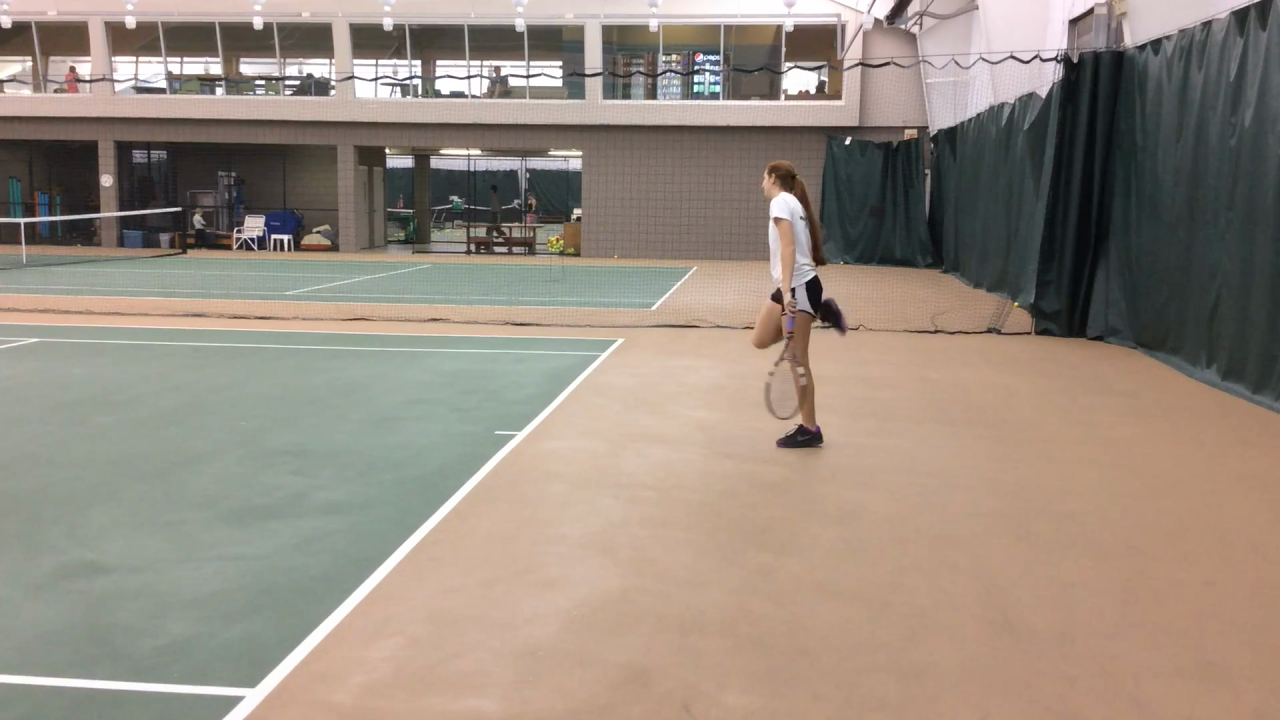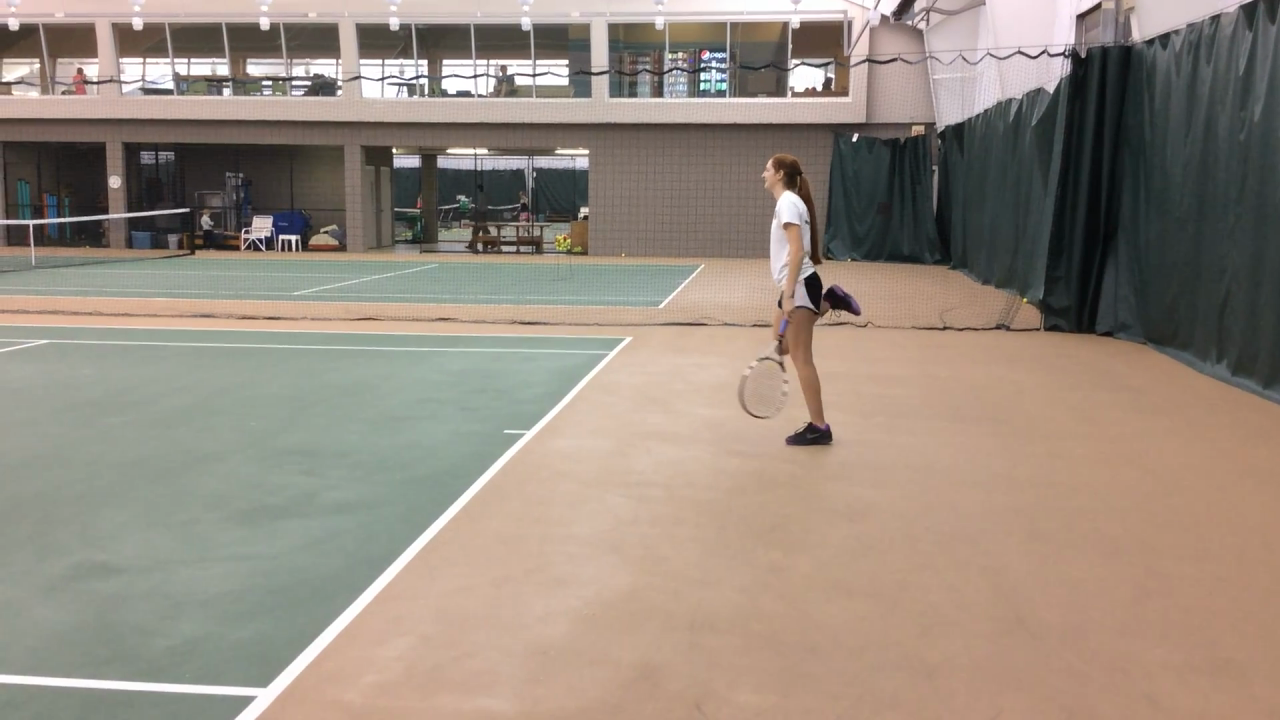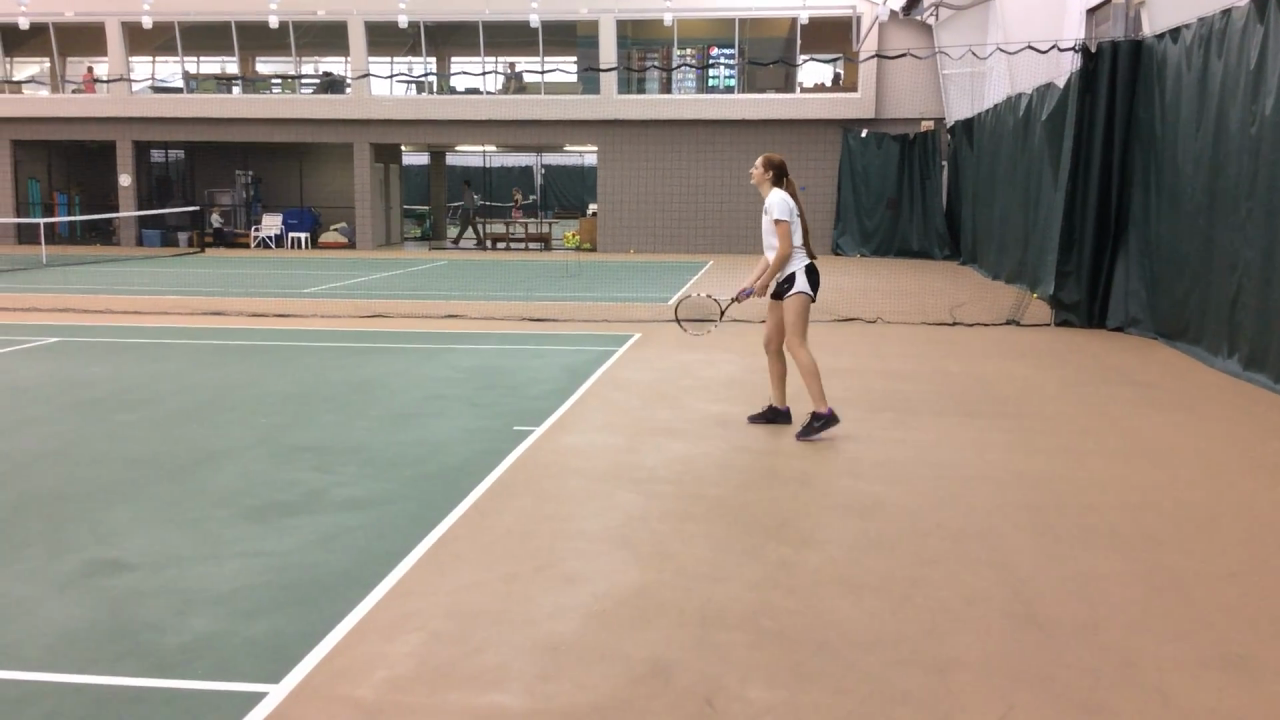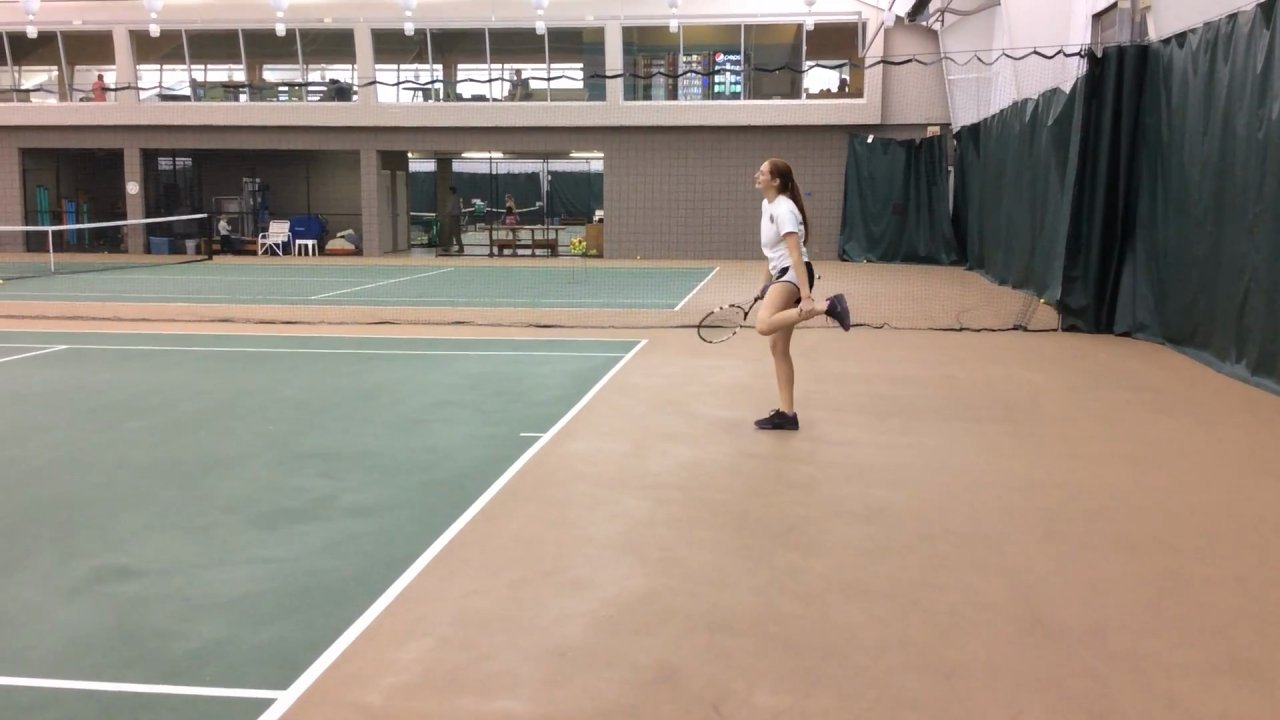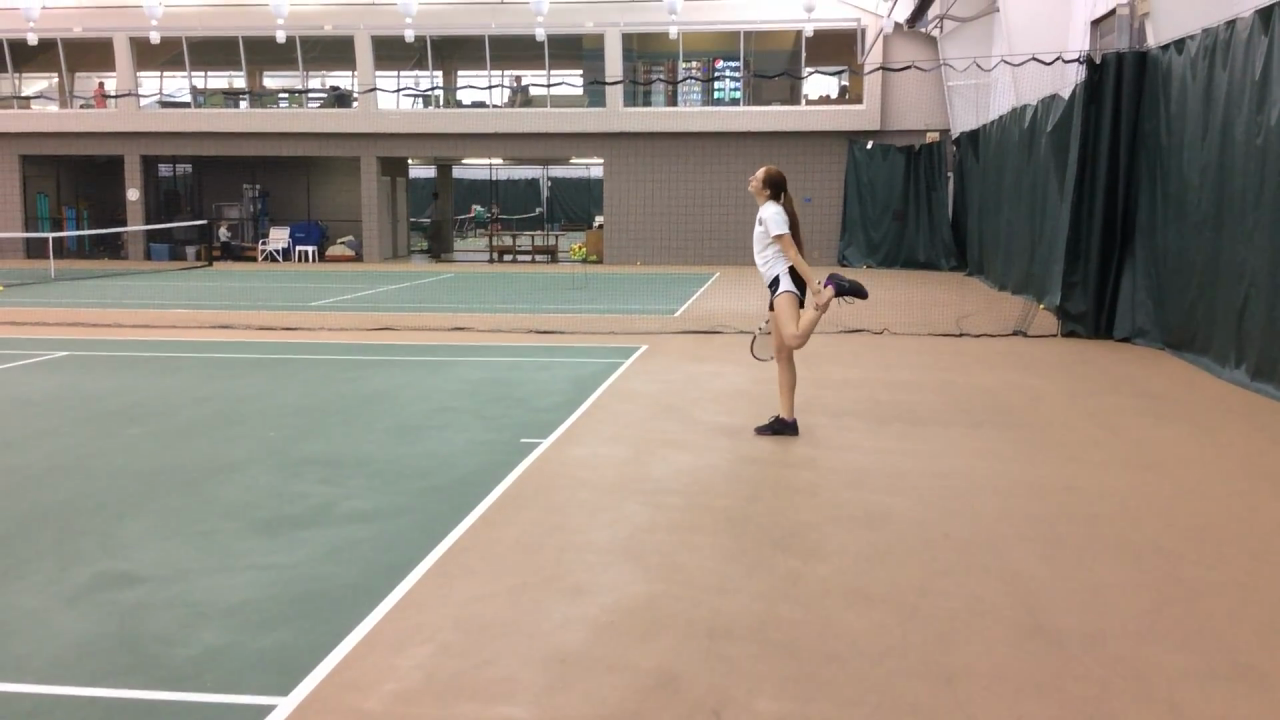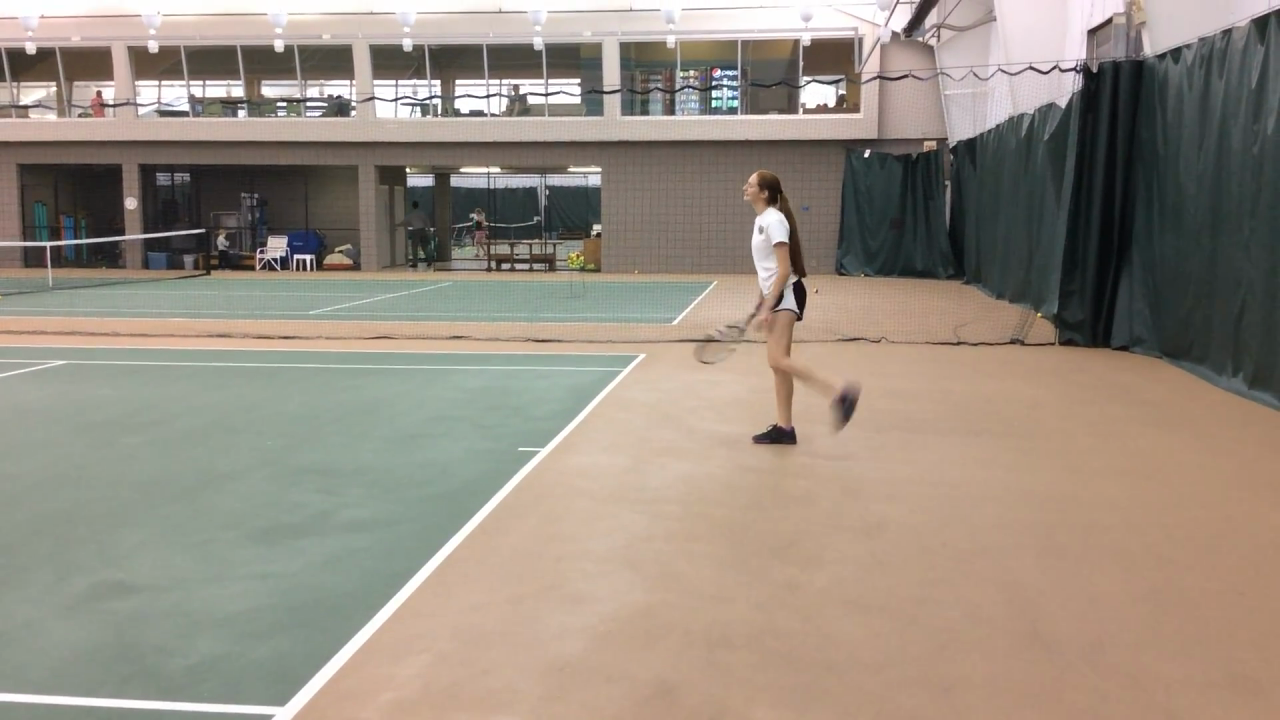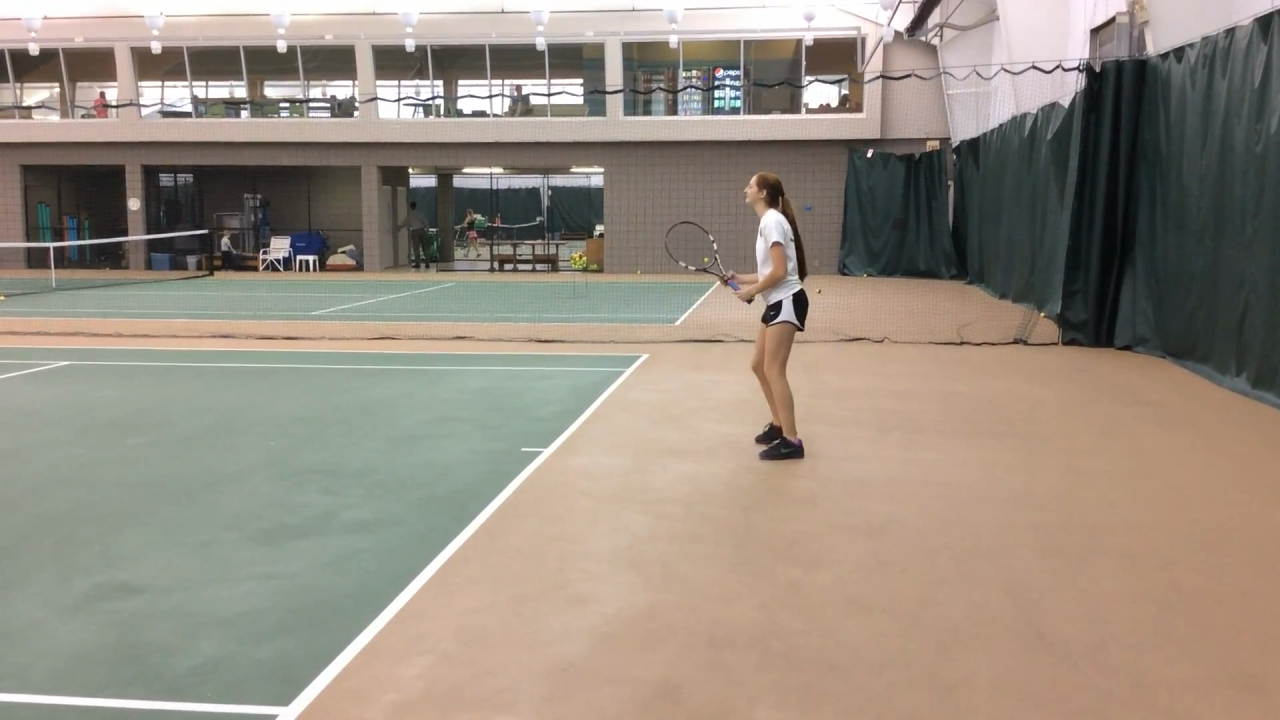
dt=0.5s
person 1, frame 1
left shoulder: (781, 201)
right shoulder: (789, 202)
left elbow: (788, 247)
left wrist: (787, 290)
left hip: (799, 287)
right hip: (790, 287)
left knee: (796, 360)
right knee: (760, 339)
left ankle: (809, 430)
right ankle: (818, 311)
person 1, frame 2
left shoulder: (787, 202)
right shoulder: (788, 201)
left elbow: (797, 252)
left wrist: (788, 295)
left hip: (799, 286)
right hip: (795, 286)
left knee: (801, 359)
right knee: (784, 346)
left ankle: (819, 428)
right ankle: (829, 301)
person 1, frame 3
left shoulder: (778, 199)
right shoulder: (770, 202)
left elbow: (785, 249)
left wrist: (762, 283)
right wrist: (749, 283)
left hip: (799, 276)
right hip: (786, 278)
left knee: (796, 347)
right knee: (771, 343)
left ankle: (822, 412)
right ankle: (779, 408)
person 1, frame 4
left shoulder: (784, 209)
right shoulder: (767, 204)
left elbow: (796, 255)
left wrist: (806, 296)
right wrist: (767, 282)
left hip: (794, 274)
right hip: (783, 275)
left knee: (764, 324)
right knee: (778, 347)
left ankle: (826, 307)
right ankle: (786, 414)
person 1, frame 5
left shoulder: (771, 213)
right shoulder: (768, 210)
left elbow: (794, 254)
left wrist: (816, 289)
left hip: (785, 279)
right hip: (779, 282)
left knee: (795, 339)
right knee: (782, 353)
left ankle: (832, 288)
right ankle: (786, 420)
person 1, frame 6
left shoulder: (773, 220)
right shoulder: (762, 219)
left elbow: (784, 269)
left wrist: (767, 308)
right wrist: (764, 305)
left hip: (785, 295)
right hip: (773, 296)
left knee: (779, 361)
right knee: (779, 364)
left ankle: (838, 394)
right ankle: (784, 427)
person 1, frame 7
left shoulder: (772, 221)
right shoulder: (768, 221)
left elbow: (779, 272)
left wrist: (751, 291)
right wrist: (742, 279)
left hip: (786, 302)
right hip: (776, 303)
left knee: (773, 371)
right knee: (759, 366)
left ankle: (791, 441)
right ankle: (778, 424)
